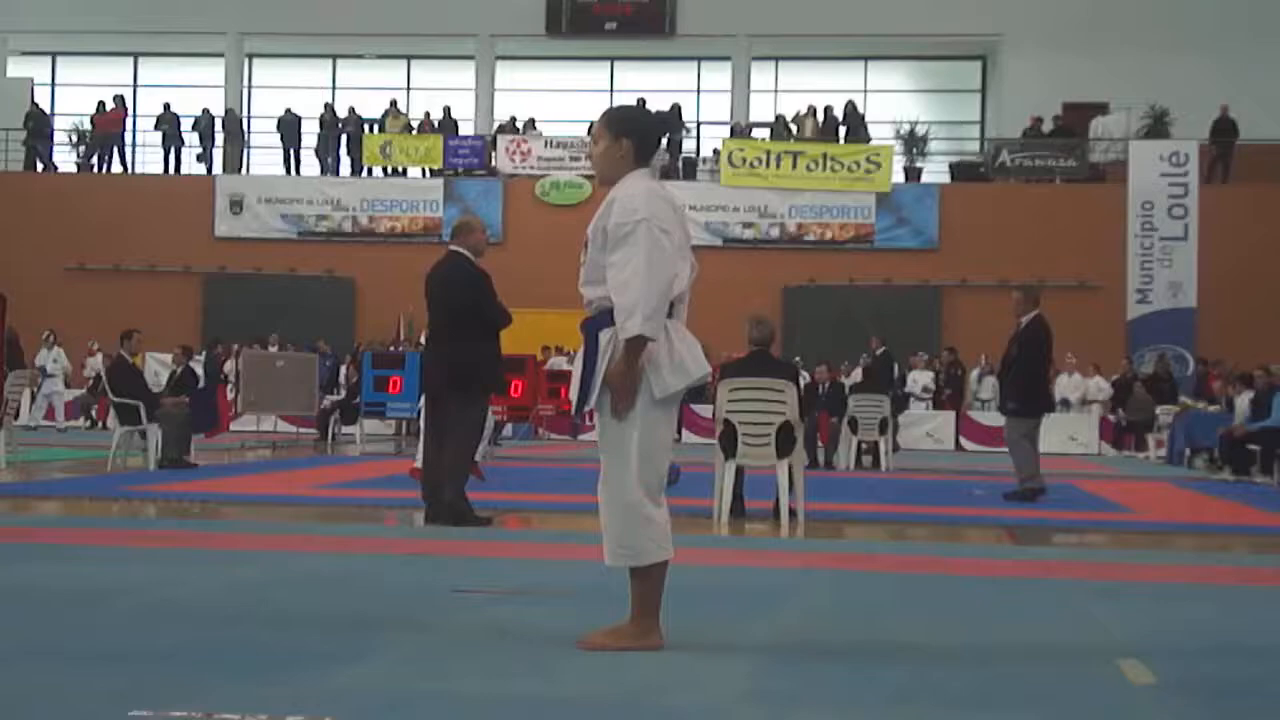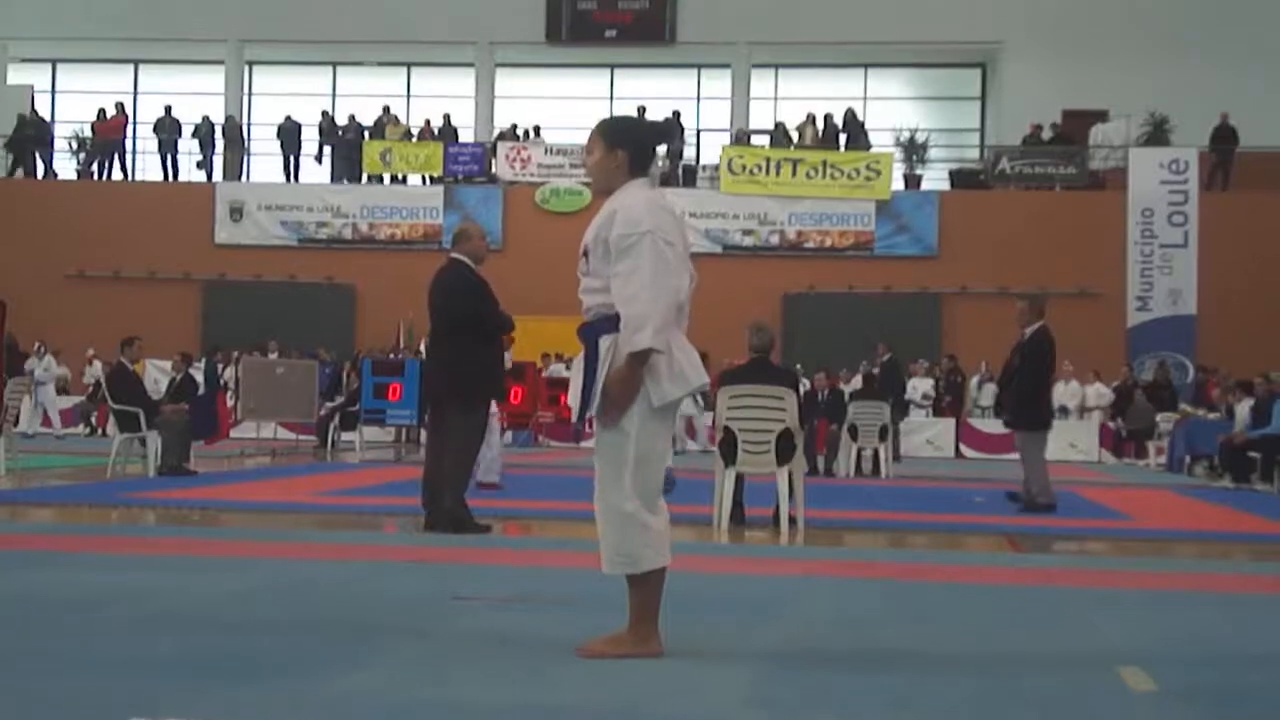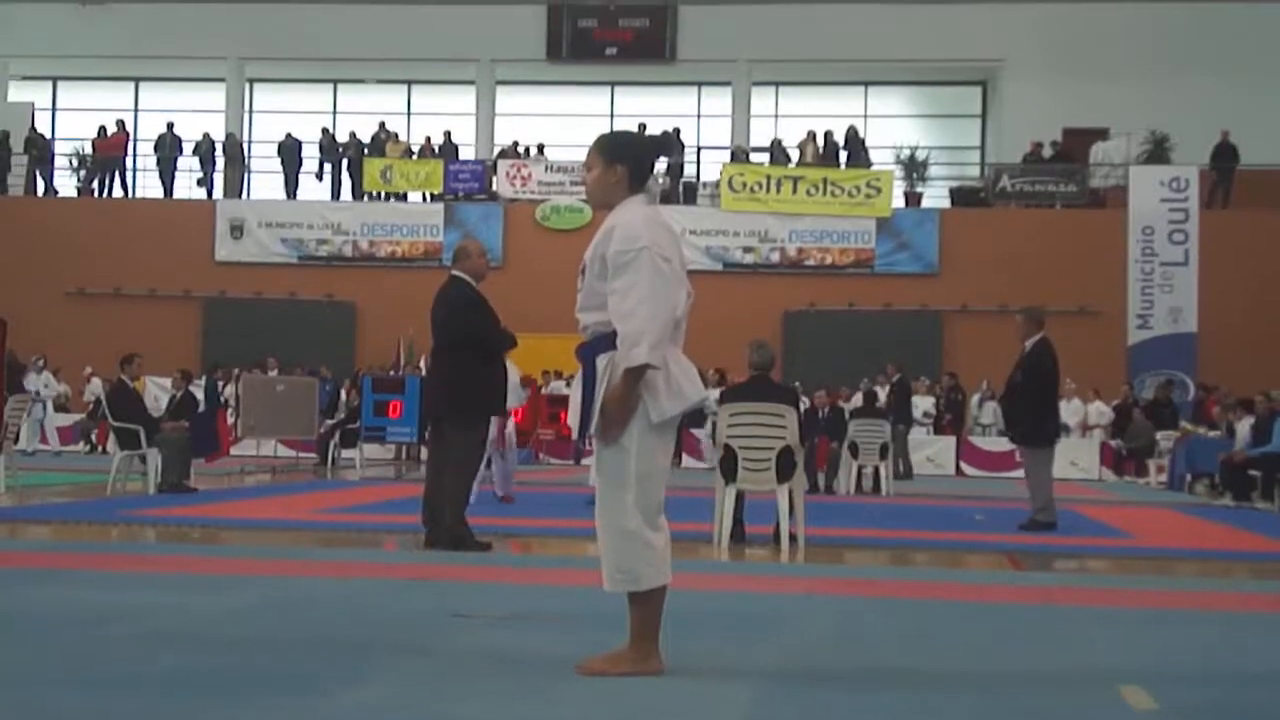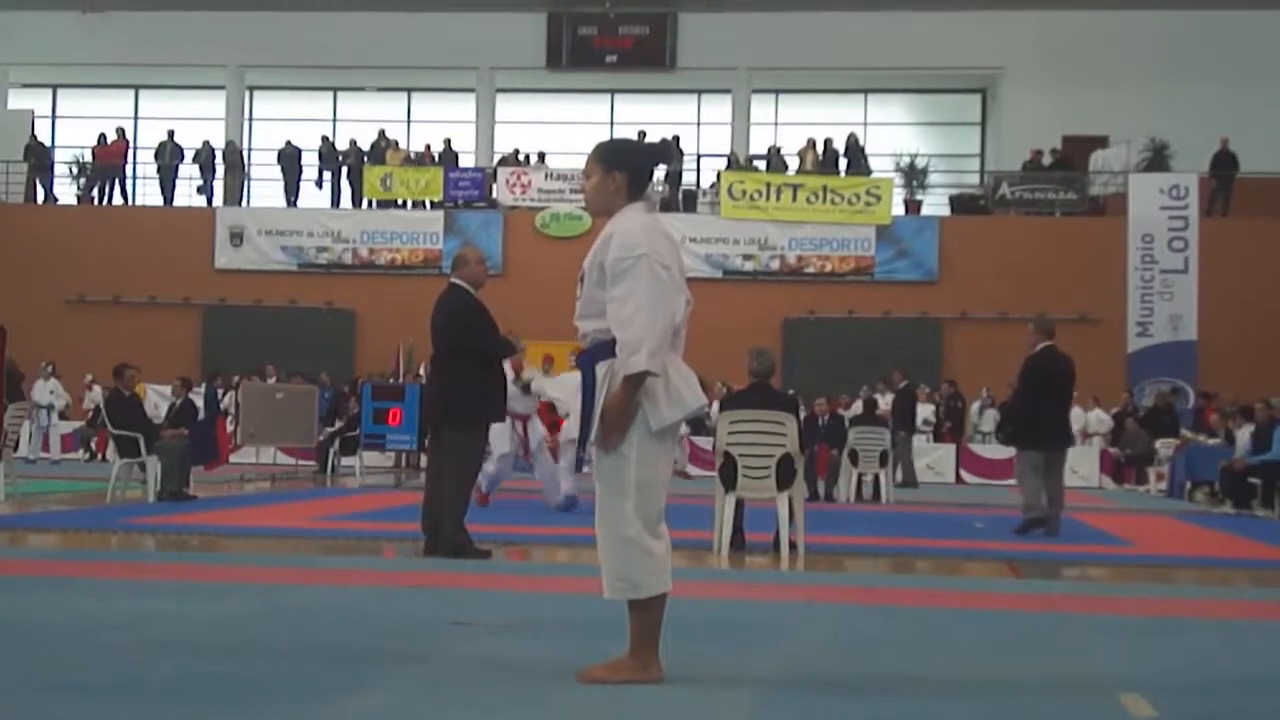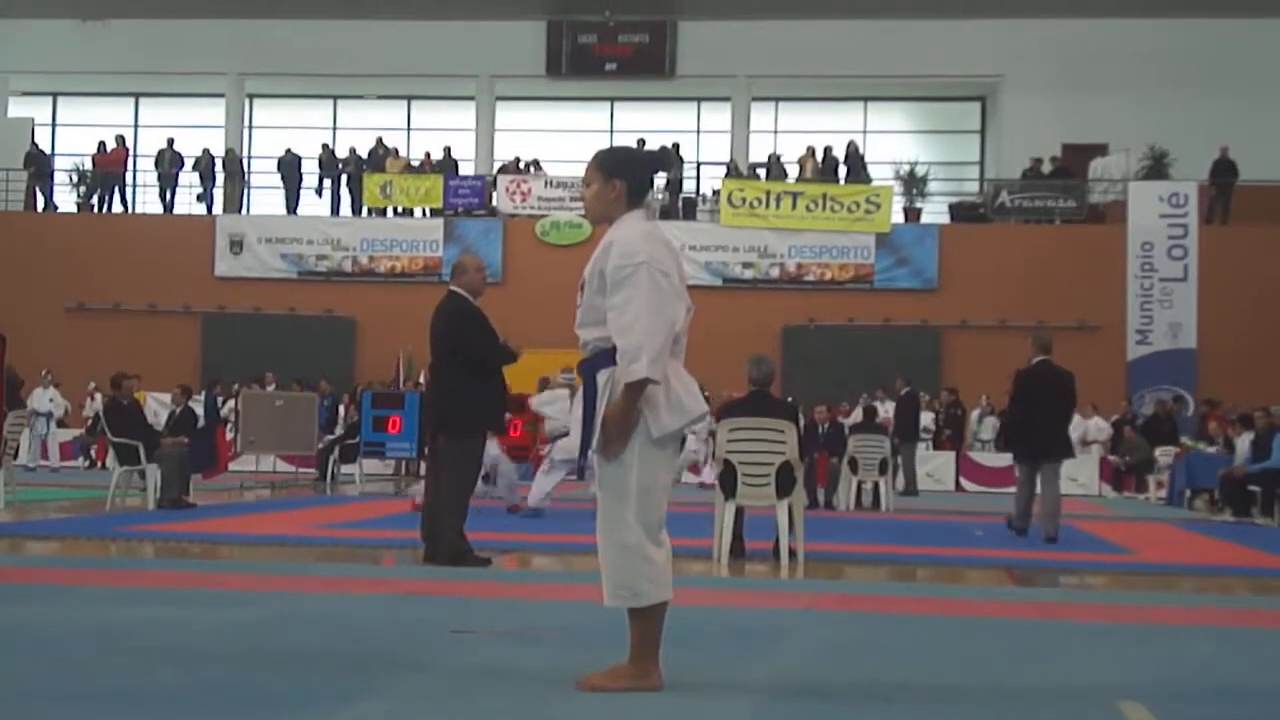
dt=0.4s
person 1, frame 1
left shoulder: (634, 200)
right shoulder: (644, 198)
left elbow: (643, 288)
left wrist: (626, 362)
left hip: (635, 356)
right hip: (636, 354)
left knee: (632, 487)
right knee: (631, 486)
left ankle: (644, 626)
right ankle: (642, 620)
person 1, frame 2
left shoulder: (636, 210)
right shoulder: (631, 208)
left elbow: (649, 298)
left wrist: (629, 371)
left hip: (632, 363)
right hip: (626, 361)
left knee: (628, 494)
right knee: (630, 493)
left ankle: (643, 633)
right ankle: (640, 628)
person 1, frame 3
left shoulder: (633, 227)
right shoulder: (635, 224)
left elbow: (646, 316)
left wrist: (625, 389)
left hip: (632, 381)
right hip: (630, 380)
left knee: (631, 511)
right knee: (630, 511)
left ankle: (643, 651)
right ankle: (640, 645)
person 1, frame 4
left shoulder: (631, 234)
right shoulder: (635, 231)
left elbow: (644, 323)
left wrist: (624, 397)
left hip: (631, 388)
right hip: (633, 387)
left knee: (631, 519)
right knee: (631, 519)
left ankle: (643, 659)
right ankle: (641, 653)
person 1, frame 5
left shoulder: (630, 242)
right shoulder: (636, 239)
left elbow: (644, 331)
left wrist: (625, 403)
left hip: (634, 396)
right hip: (638, 395)
left knee: (633, 526)
right knee: (633, 526)
left ankle: (643, 666)
right ankle: (642, 660)
person 2, frame 1
left shoulder: (437, 271)
right shoulder: (472, 274)
right elbow: (495, 318)
left wrist: (494, 314)
right wrist: (504, 314)
left hip: (440, 364)
right hip: (467, 368)
left knee: (439, 436)
right knee: (462, 437)
left ankle: (436, 505)
right ankle: (453, 506)
person 2, frame 2
left shoulder: (443, 277)
right shoulder: (470, 281)
right elbow: (494, 324)
left wrist: (498, 324)
right wrist: (507, 322)
left hip: (443, 370)
right hip: (467, 374)
left knee: (441, 442)
right knee: (462, 445)
left ankle: (436, 511)
right ankle: (452, 513)
person 2, frame 3
left shoulder: (447, 293)
right shoulder: (468, 297)
right elbow: (493, 341)
left wrist: (499, 339)
right wrist: (509, 339)
left hip: (446, 387)
right hip: (466, 391)
left knee: (442, 460)
right knee: (461, 463)
left ankle: (436, 529)
right ankle: (452, 531)
person 2, frame 4
left shoulder: (448, 300)
right shoulder: (466, 304)
right elbow: (489, 347)
left wrist: (501, 345)
right wrist: (510, 346)
left hip: (446, 396)
right hip: (465, 400)
left knee: (442, 469)
right knee: (460, 472)
left ankle: (436, 537)
right ankle: (452, 539)
person 2, frame 5
left shoulder: (448, 308)
right shoulder: (464, 312)
right elbow: (484, 356)
left wrist: (501, 351)
right wrist: (511, 352)
left hip: (447, 405)
right hip: (463, 408)
left knee: (442, 478)
right knee: (457, 481)
left ankle: (436, 545)
right ankle: (451, 548)
person 3, frame 1
left shoulder: (1035, 329)
right shoulder: (1030, 326)
left elbow: (1029, 366)
left wrist: (1016, 397)
right wrist: (1013, 396)
left hip: (1026, 396)
right hip: (1027, 395)
left knee: (1015, 437)
right knee: (1026, 440)
left ankle: (1032, 484)
right ankle: (1028, 485)
person 3, frame 2
left shoulder: (1039, 341)
right shoulder: (1030, 337)
left elbow: (1031, 379)
right elbow: (1018, 373)
left wrist: (1013, 409)
right wrist: (1010, 406)
left hip: (1030, 407)
right hip: (1027, 406)
left knee: (1031, 452)
right knee: (1029, 451)
left ankle: (1043, 499)
right ankle: (1030, 493)
person 3, frame 3
left shoulder: (1037, 354)
right shoulder: (1042, 349)
left elbow: (1032, 394)
left wrist: (1021, 426)
right wrist: (1018, 423)
left hip: (1035, 423)
right hip: (1042, 422)
left knee: (1037, 469)
right knee: (1039, 468)
left ankle: (1044, 516)
right ankle: (1044, 513)
person 3, frame 4
left shoulder: (1034, 361)
right shoulder: (1066, 362)
left elbow: (1022, 397)
right elbow: (1067, 395)
left wrist: (1010, 424)
left hip: (1034, 429)
right hip: (1059, 428)
left knee: (1026, 471)
right knee: (1054, 477)
left ankle: (1034, 513)
right ankle: (1052, 523)
person 3, frame 5
left shoulder: (1023, 376)
right shoulder: (1066, 376)
left elbow: (1014, 410)
right elbow: (1070, 409)
left wrist: (1006, 436)
left hip: (1028, 439)
right hip: (1055, 440)
left knee: (1025, 482)
right knee: (1051, 484)
left ankle: (1020, 523)
right ankle: (1050, 530)
person 4, frame 1
left shoulder: (729, 368)
right shoulder: (788, 370)
right elbow: (799, 413)
left hip: (738, 444)
right hip: (778, 445)
right knee: (794, 439)
left ankle: (736, 503)
right ankle: (782, 504)
person 4, frame 2
left shoulder: (729, 376)
right shoulder: (788, 377)
right elbow: (799, 420)
left hip: (738, 451)
right hip: (778, 452)
right knee: (794, 447)
left ankle: (736, 509)
right ankle: (782, 512)
person 4, frame 3
left shoulder: (729, 393)
right shoulder: (789, 394)
left hip: (738, 468)
right hip: (778, 469)
right knee: (793, 464)
left ankle: (736, 527)
right ankle: (782, 529)
person 4, frame 4
left shoulder: (729, 400)
right shoulder: (789, 402)
left hip: (738, 476)
right hip: (778, 477)
right knee: (793, 471)
left ankle: (736, 535)
right ankle: (782, 537)
person 4, frame 5
left shoulder: (729, 409)
right shoulder: (788, 409)
right elbow: (799, 453)
left hip: (738, 484)
right hip: (778, 484)
right knee: (792, 477)
left ankle: (736, 542)
right ankle: (782, 544)
